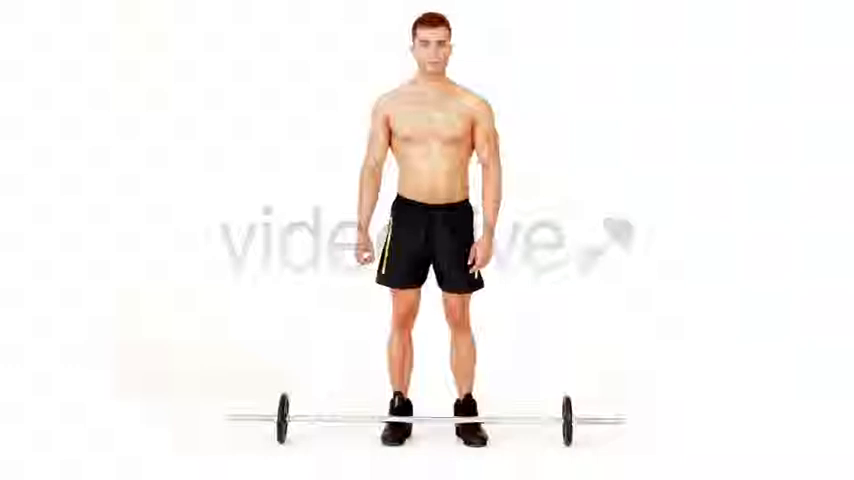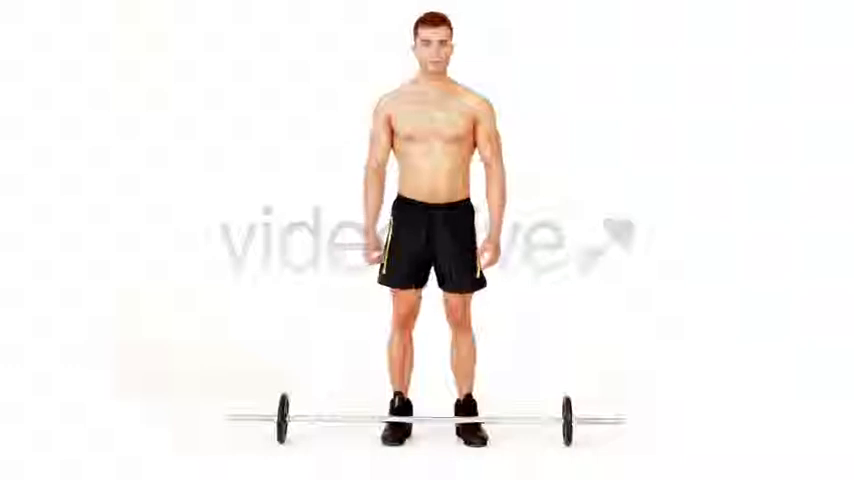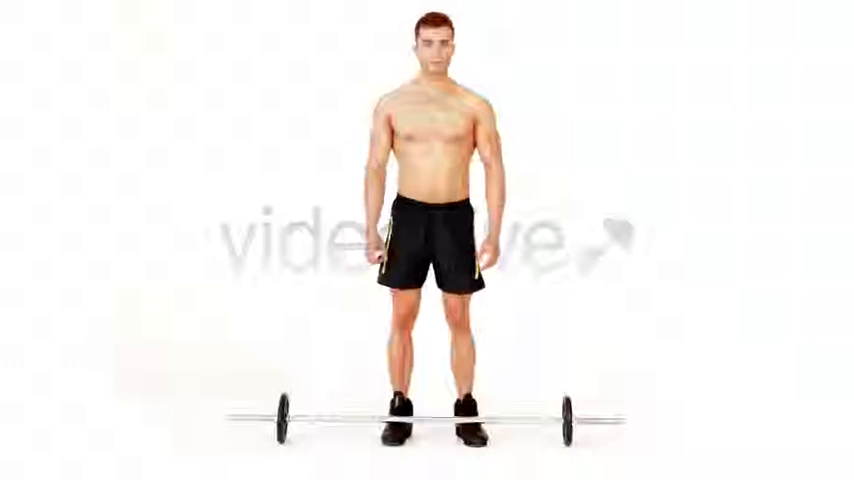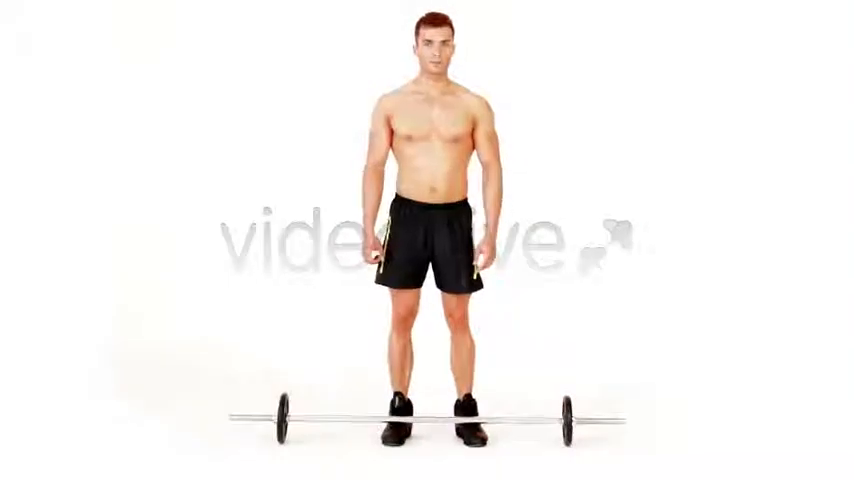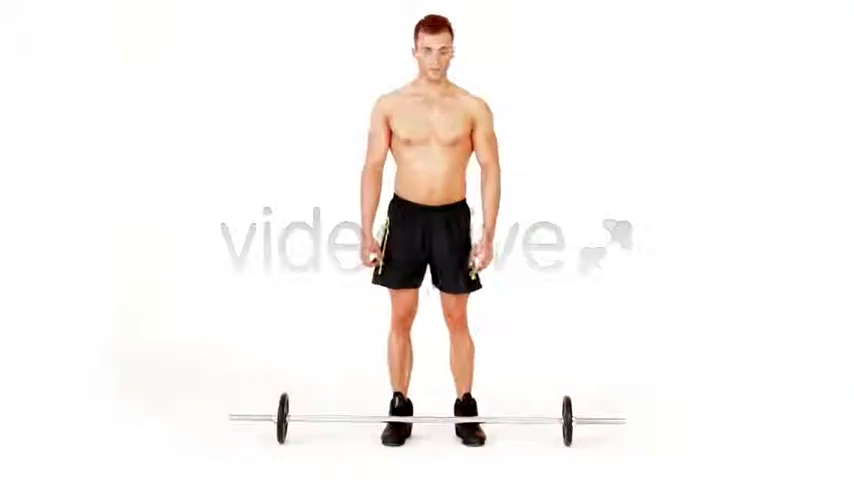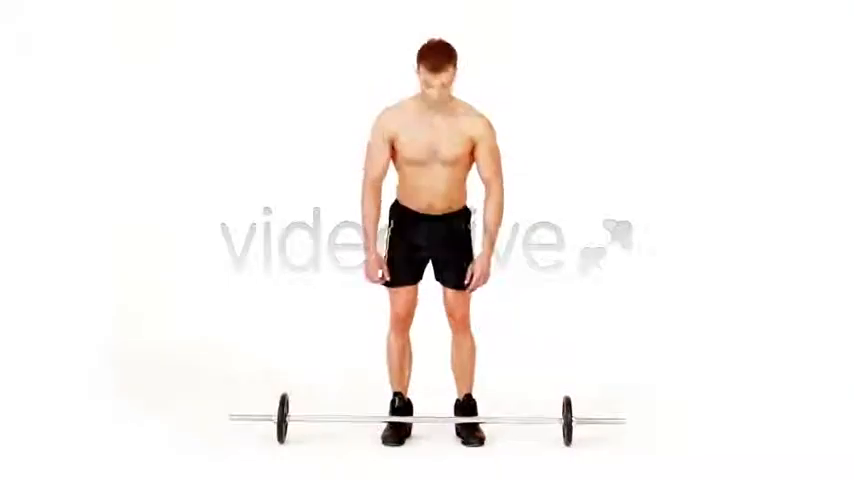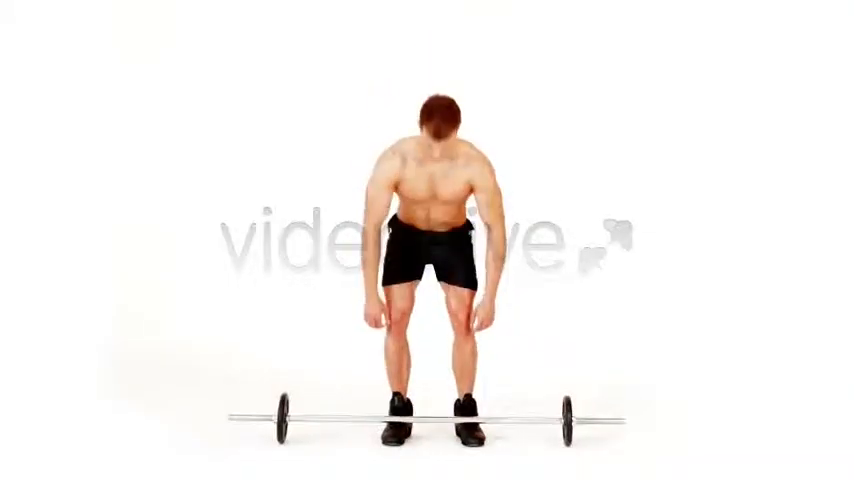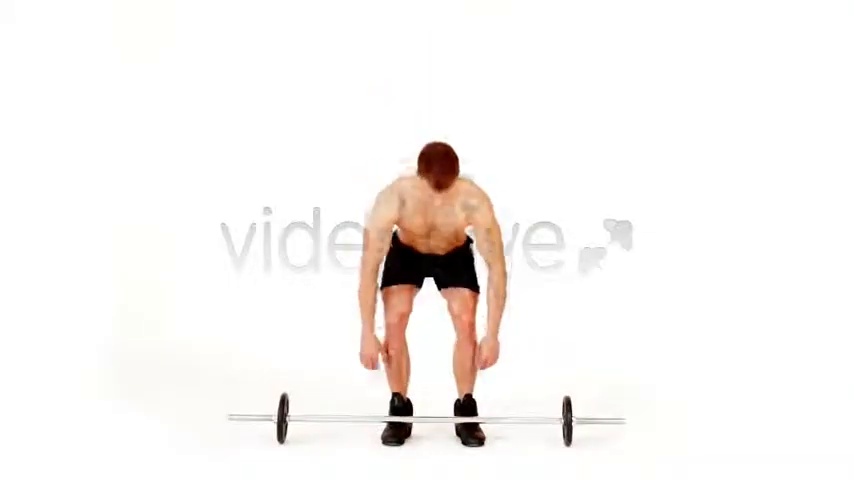
dt=0.2s
person 1, frame 1
left shoulder: (474, 106)
right shoulder: (389, 104)
left elbow: (491, 169)
right elbow: (372, 168)
left wrist: (487, 233)
right wrist: (362, 230)
left hip: (456, 218)
right hip: (408, 216)
left knee: (459, 319)
right knee: (402, 318)
left ankle: (466, 409)
right ankle: (400, 408)
person 1, frame 2
left shoulder: (476, 105)
right shoulder: (390, 104)
left elbow: (494, 169)
right elbow: (375, 168)
left wrist: (494, 233)
right wrist: (370, 230)
left hip: (457, 217)
right hip: (408, 215)
left knee: (459, 319)
right knee: (402, 318)
left ankle: (466, 410)
right ankle: (399, 409)
person 1, frame 3
left shoulder: (476, 106)
right shoulder: (390, 104)
left elbow: (493, 169)
right elbow: (375, 168)
left wrist: (493, 234)
right wrist: (372, 230)
left hip: (456, 218)
right hip: (408, 216)
left knee: (458, 319)
right knee: (401, 319)
left ankle: (465, 409)
right ankle: (399, 409)
person 1, frame 4
left shoulder: (475, 106)
right shoulder: (390, 103)
left elbow: (492, 169)
right elbow: (374, 168)
left wrist: (490, 234)
right wrist: (368, 230)
left hip: (455, 218)
right hip: (406, 216)
left knee: (458, 320)
right knee: (402, 319)
left ankle: (466, 409)
right ankle: (400, 409)
person 1, frame 5
left shoulder: (474, 107)
right shoulder: (389, 105)
left elbow: (490, 171)
right elbow: (372, 169)
left wrist: (487, 234)
right wrist: (367, 232)
left hip: (453, 220)
right hip: (405, 217)
left knee: (457, 321)
right knee: (401, 319)
left ankle: (465, 409)
right ankle: (400, 408)
person 1, frame 6
left shoulder: (475, 124)
right shoulder: (390, 120)
left elbow: (494, 187)
right elbow: (371, 183)
left wrist: (487, 251)
right wrist: (371, 248)
left hip: (454, 224)
right hip: (407, 221)
left knee: (459, 319)
right knee: (400, 317)
left ankle: (466, 408)
right ankle: (399, 407)
person 1, frame 7
left shoulder: (476, 165)
right shoulder: (392, 161)
left elbow: (496, 229)
right elbow: (371, 226)
left wrist: (490, 297)
right wrist: (370, 293)
left hip: (455, 236)
right hip: (407, 234)
left knee: (463, 320)
right knee: (395, 317)
left ankle: (466, 409)
right ankle: (399, 407)
person 1, frame 8
left shoulder: (475, 201)
right shoulder: (392, 199)
left elbow: (497, 268)
right elbow: (369, 267)
left wrist: (492, 335)
right wrist: (367, 334)
left hip: (454, 254)
right hip: (406, 252)
left knee: (465, 322)
right knee: (394, 320)
left ankle: (466, 409)
right ankle: (399, 409)
